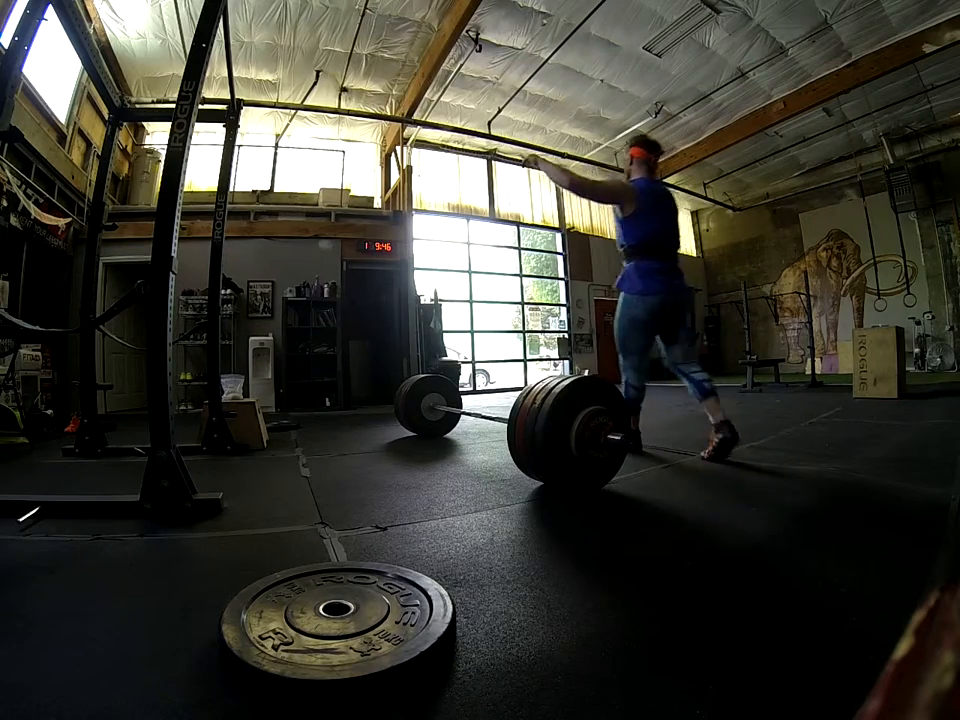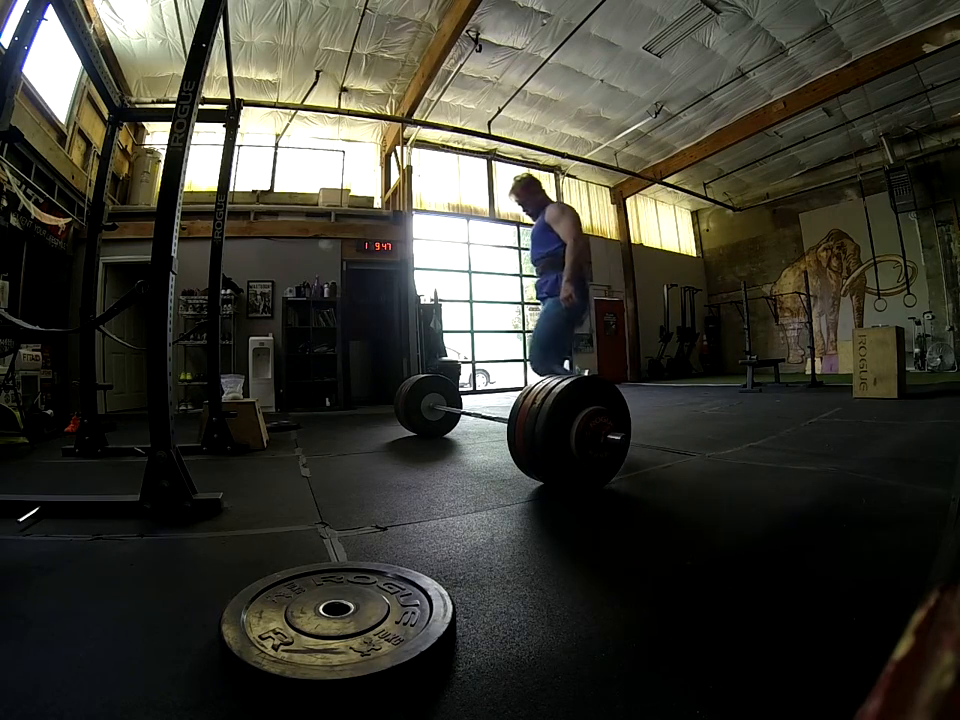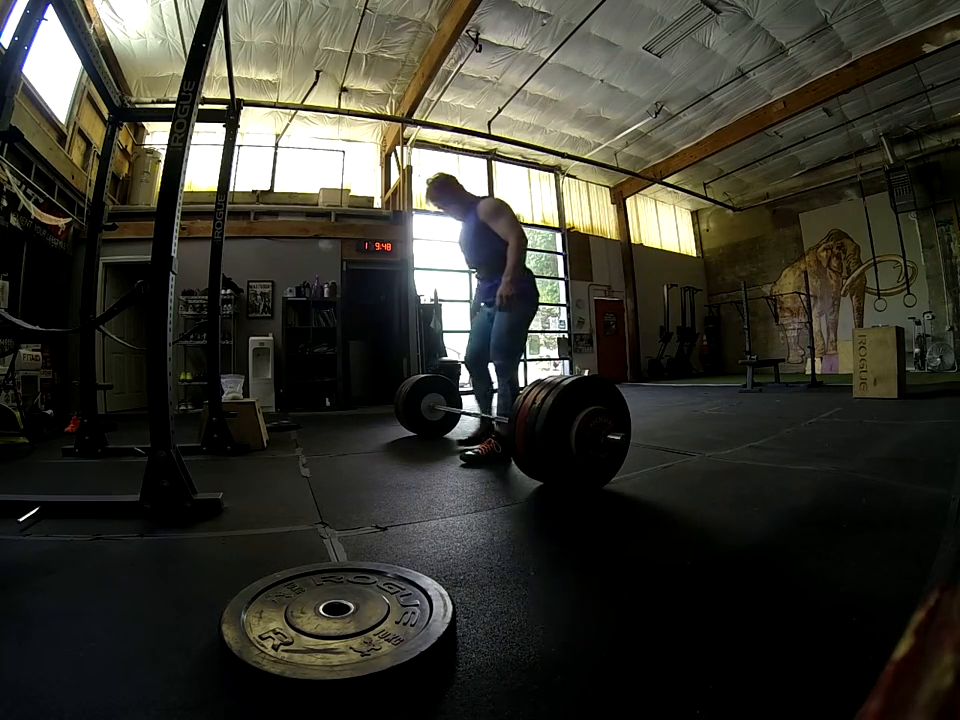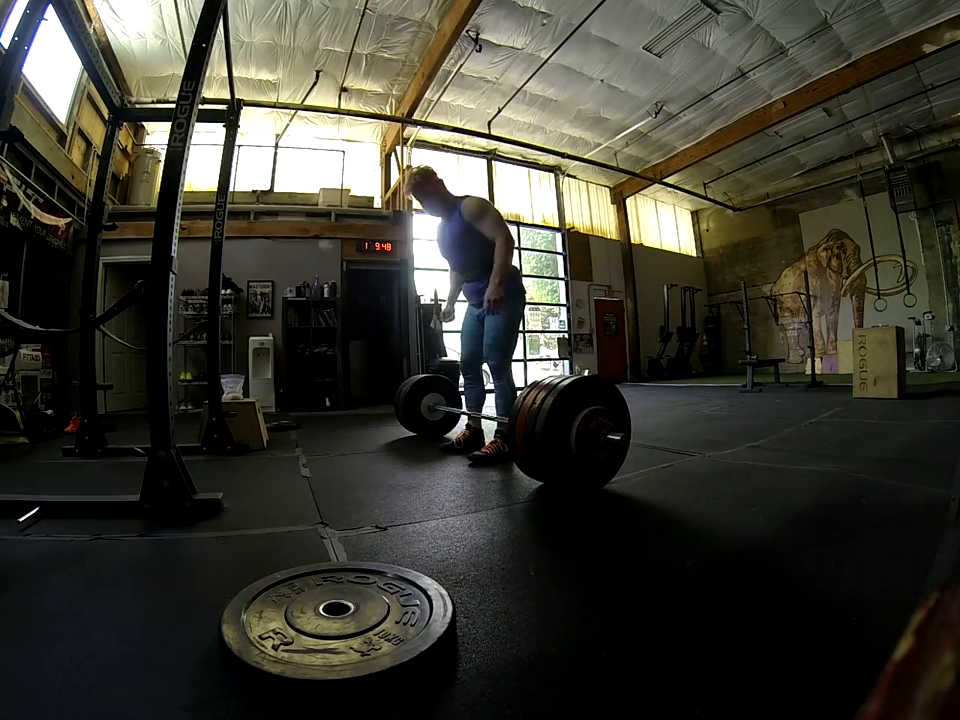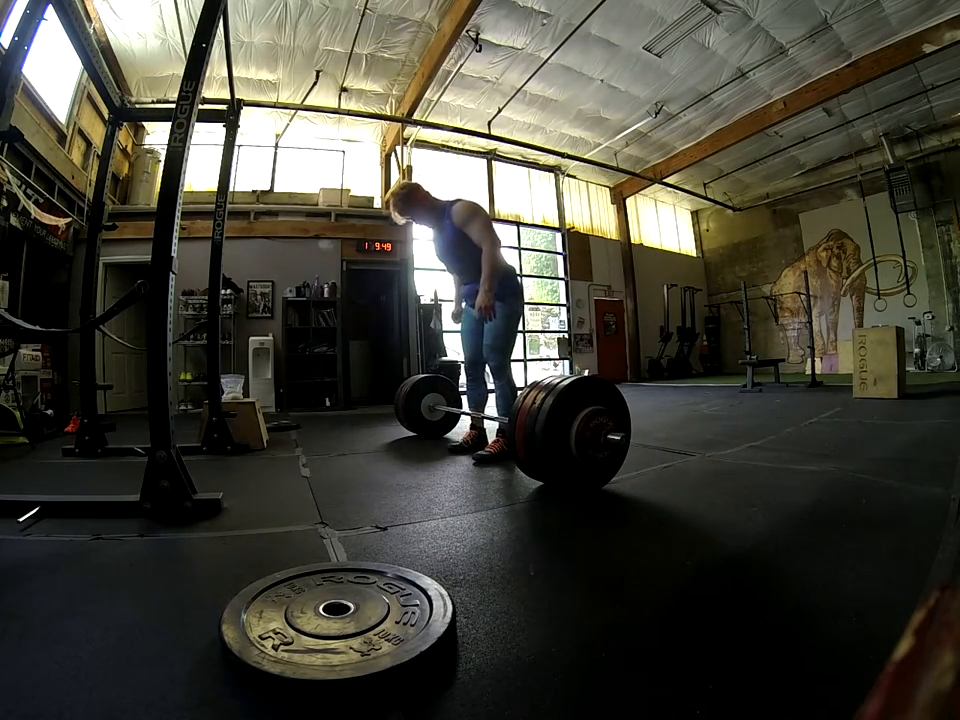
dt=0.7s
person 1, frame 1
left shoulder: (628, 192)
right shoulder: (666, 197)
left elbow: (571, 182)
left wrist: (541, 163)
left hip: (641, 288)
right hip: (673, 287)
left knee: (632, 365)
right knee: (683, 362)
left ankle: (630, 434)
right ankle: (722, 427)
person 1, frame 2
left shoulder: (556, 210)
right shoulder: (543, 222)
left elbow: (575, 242)
left wrist: (568, 282)
left hip: (563, 297)
right hip: (553, 297)
left knee: (540, 358)
right knee: (547, 360)
person 1, frame 3
left shoulder: (488, 207)
right shoulder: (467, 223)
left elbow: (517, 239)
left wrist: (508, 281)
right wrist: (477, 299)
left hip: (514, 296)
right hip: (491, 300)
left knee: (503, 365)
right knee: (473, 361)
left ankle: (500, 440)
right ankle: (487, 425)
person 1, frame 4
left shoulder: (472, 207)
right shoulder: (443, 228)
left elbow: (504, 239)
left wrist: (496, 284)
right wrist: (450, 302)
left hip: (502, 295)
right hip: (476, 301)
left knee: (497, 365)
right knee: (469, 364)
left ankle: (504, 439)
right ankle: (473, 431)
person 1, frame 5
left shoulder: (461, 210)
right shoulder: (438, 233)
left elbow: (491, 244)
left wrist: (486, 291)
right wrist: (458, 302)
left hip: (501, 296)
right hip: (474, 301)
left knee: (497, 365)
right knee: (472, 366)
left ankle: (506, 438)
right ankle: (477, 431)
